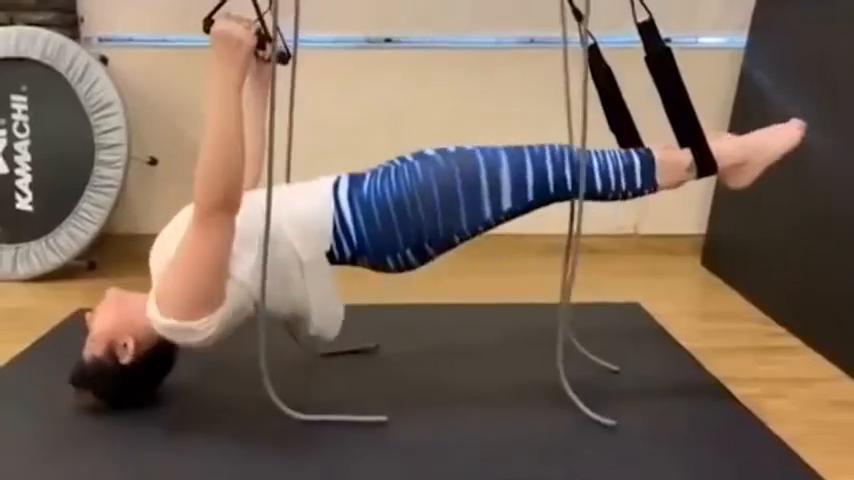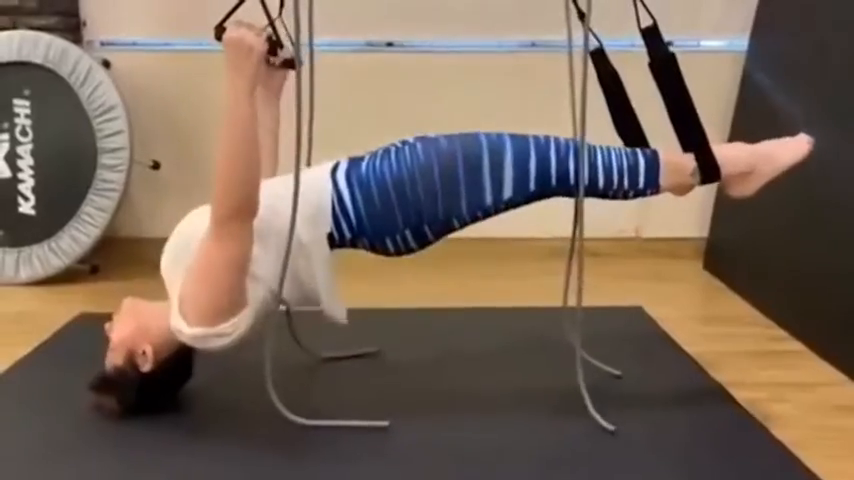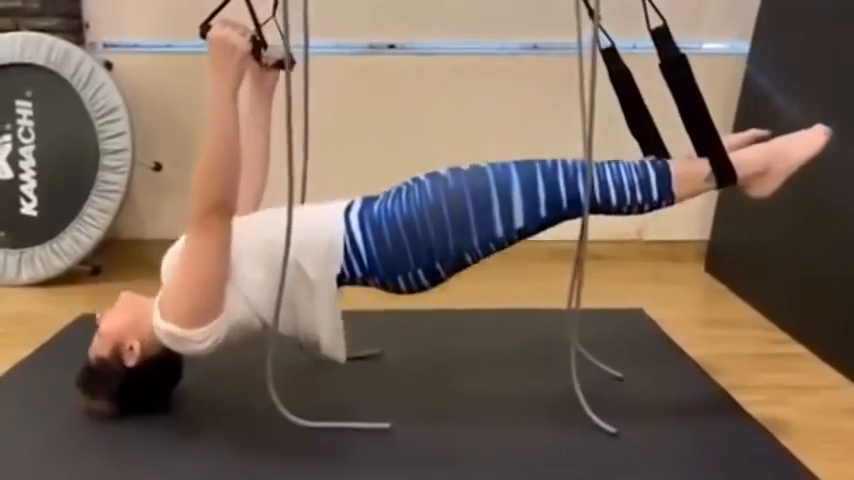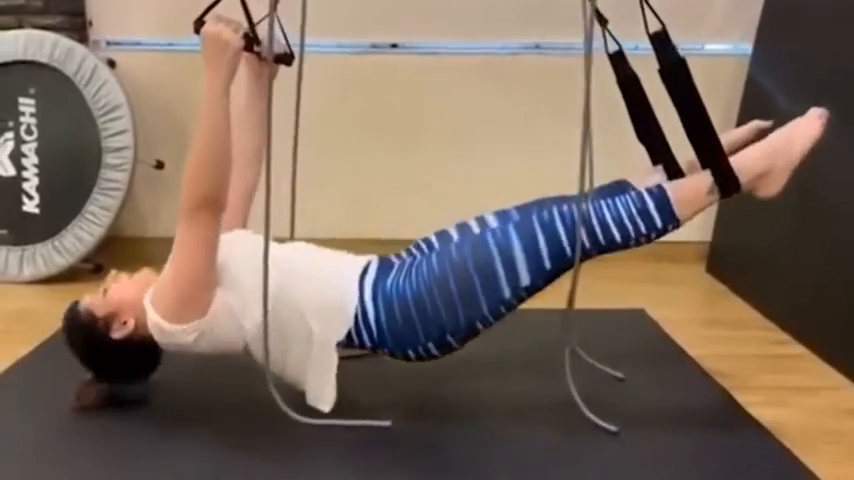
dt=0.3s
person 1, frame 1
left shoulder: (171, 278)
right shoulder: (180, 312)
left elbow: (243, 189)
right elbow: (219, 203)
left wrist: (256, 84)
right wrist: (225, 70)
left hip: (363, 208)
right hip: (377, 216)
left knee: (544, 171)
right knee: (549, 170)
left ankle: (698, 157)
right ankle: (714, 160)
person 1, frame 2
left shoulder: (182, 274)
right shoulder: (199, 319)
left elbow: (259, 195)
right elbow: (237, 213)
left wrist: (269, 92)
right wrist: (239, 78)
left hip: (363, 194)
right hip: (375, 201)
left knee: (549, 166)
right knee: (552, 164)
left ankle: (696, 162)
right ankle: (715, 166)
person 1, frame 3
left shoulder: (180, 275)
right shoulder: (183, 319)
left elbow: (242, 197)
right elbow: (214, 207)
left wrist: (259, 91)
right wrist: (223, 78)
left hip: (377, 232)
right hip: (383, 244)
left knee: (560, 183)
right knee: (562, 185)
left ankle: (705, 162)
right ankle: (738, 167)
person 1, frame 4
left shoulder: (185, 291)
right shoulder: (173, 315)
left elbow: (237, 186)
right elbow: (202, 202)
left wrist: (256, 86)
right wrist: (216, 75)
left hip: (388, 287)
right hip: (397, 309)
left knee: (566, 219)
right knee: (570, 229)
left ankle: (702, 163)
right ankle: (742, 171)
